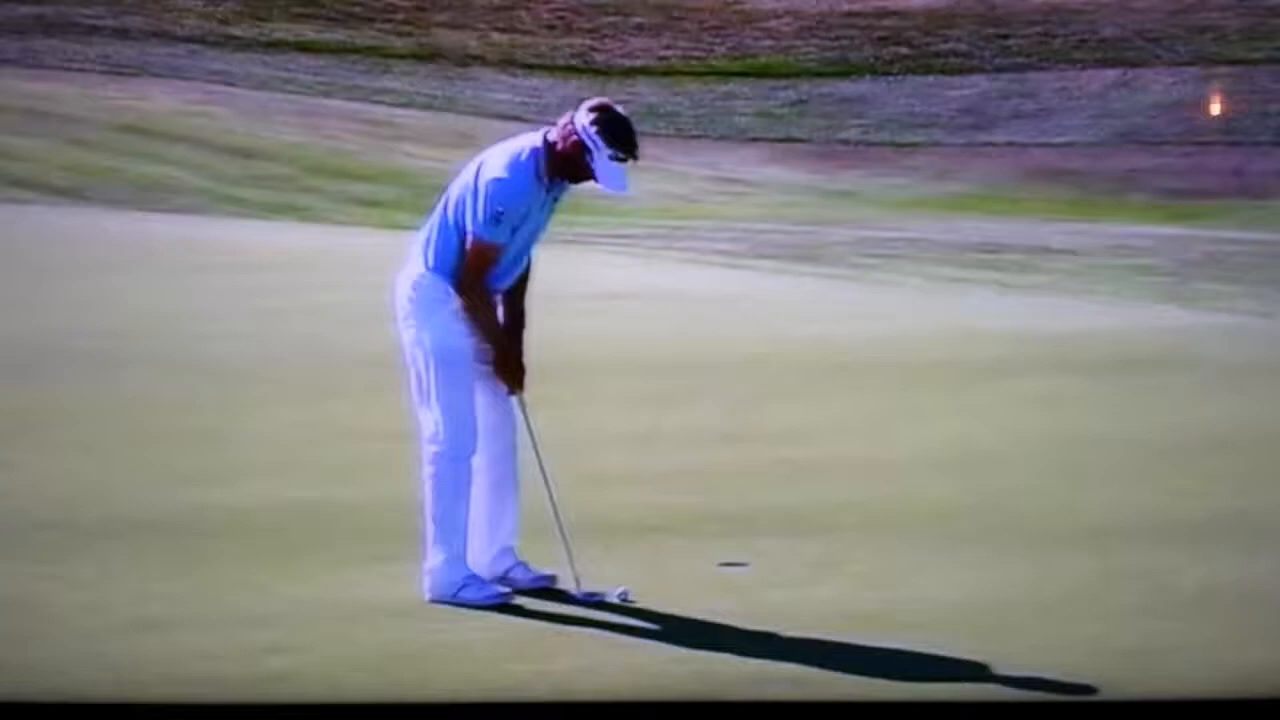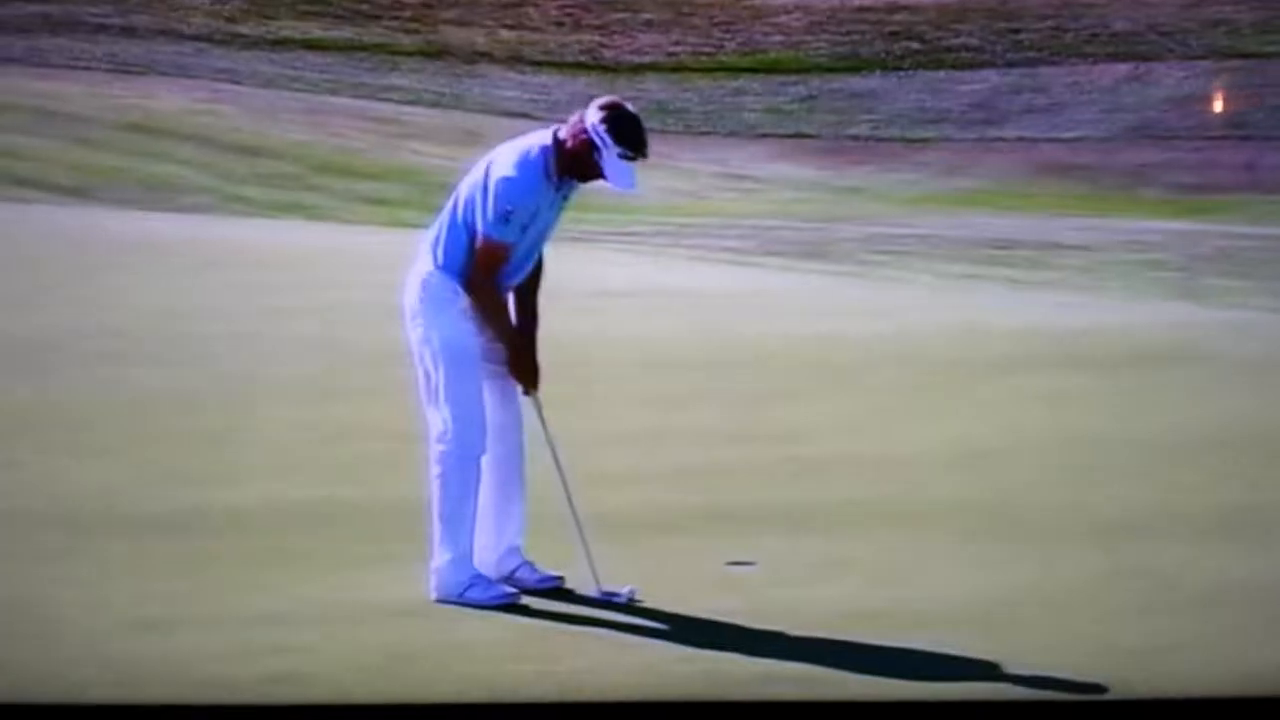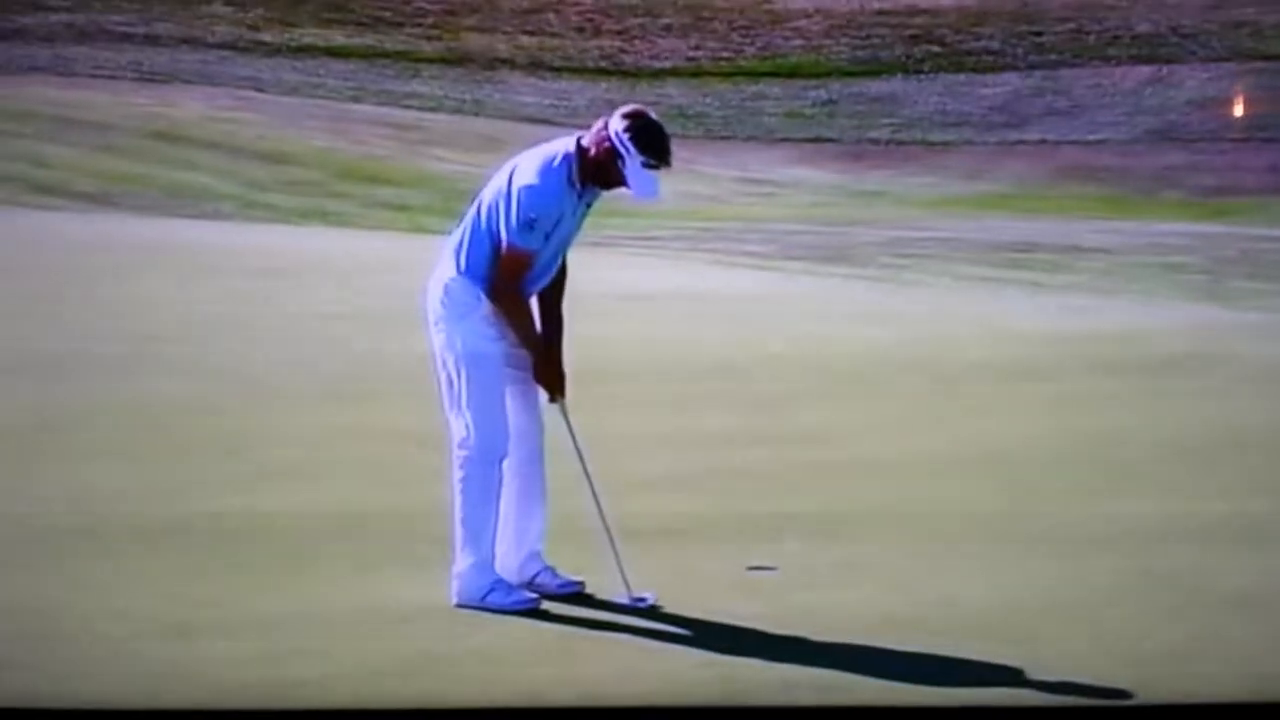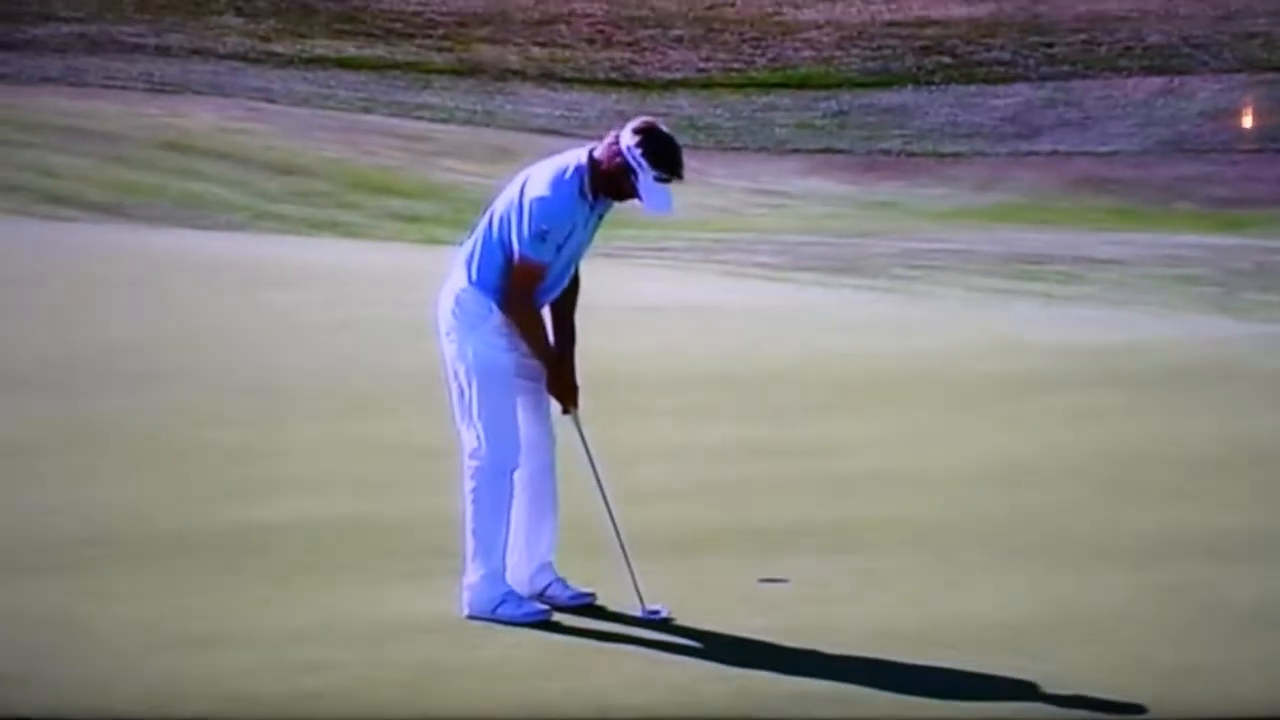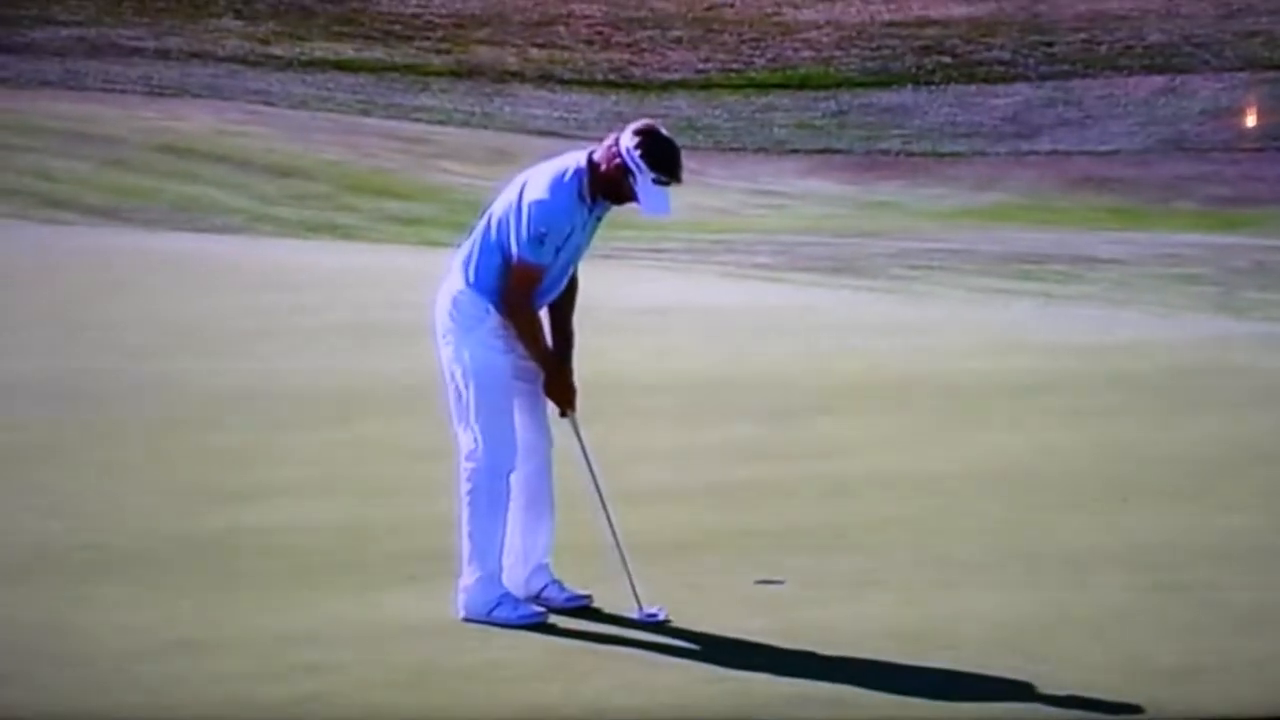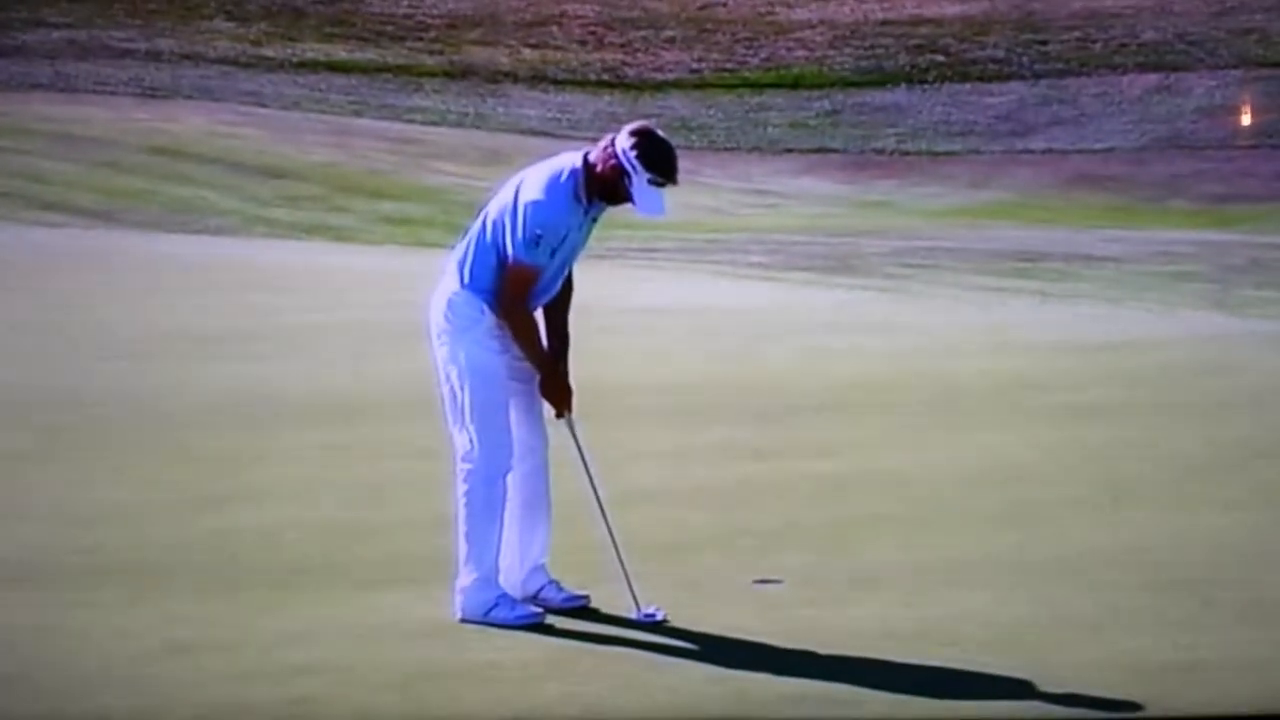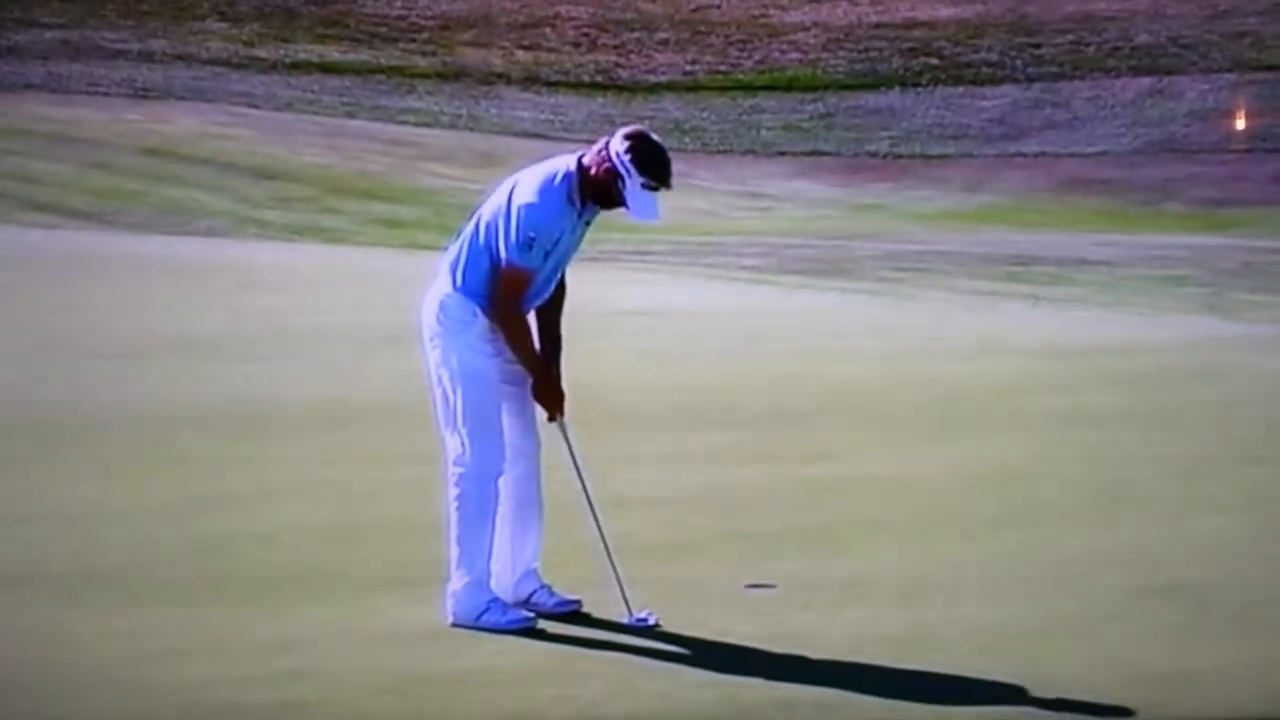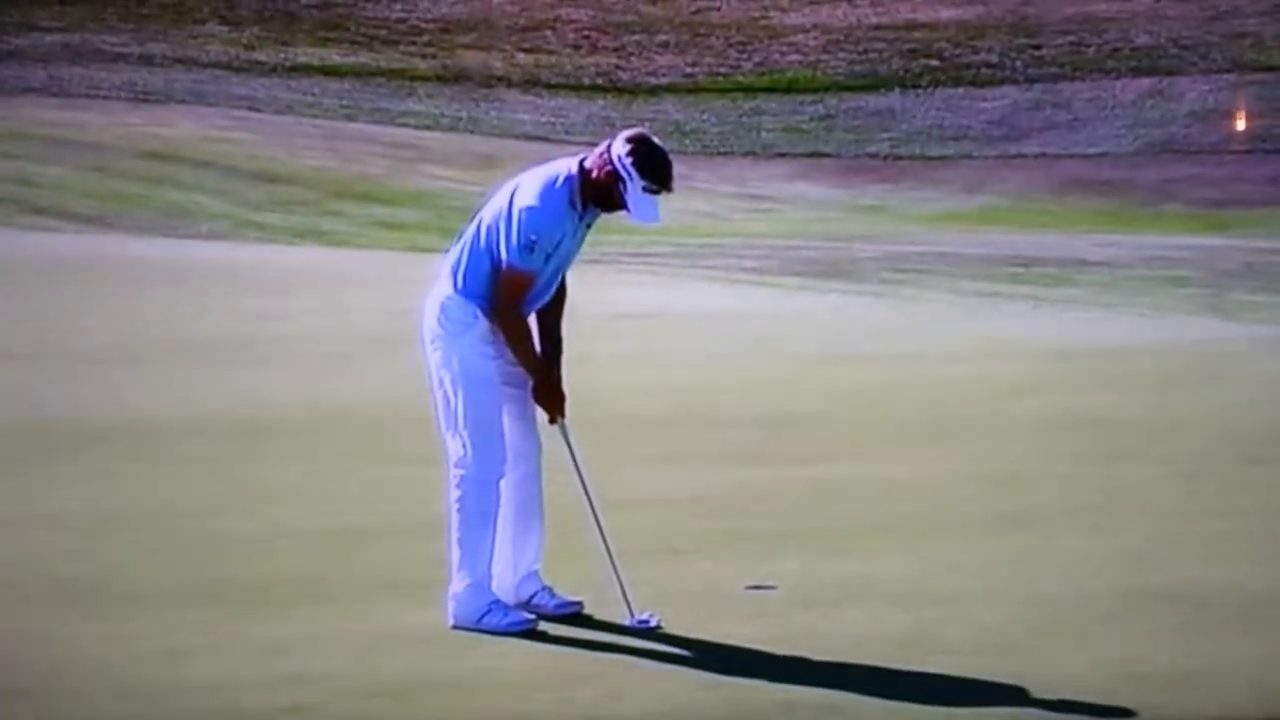
dt=0.3s
person 1, frame 1
left shoulder: (554, 173)
right shoulder: (509, 178)
right elbow: (472, 277)
left wrist: (515, 338)
right wrist: (503, 350)
left hip: (471, 299)
right hip: (437, 296)
left knee: (498, 434)
right knee: (455, 438)
left ankle: (494, 558)
right ankle: (447, 573)
person 1, frame 2
left shoulder: (562, 171)
right shoulder: (518, 177)
right elbow: (481, 277)
left wrist: (527, 339)
right wrist: (515, 349)
left hip: (479, 297)
right hip: (445, 295)
left knee: (504, 432)
right knee: (462, 436)
left ankle: (500, 558)
right ankle: (453, 573)
person 1, frame 3
left shoulder: (585, 178)
right shoulder: (541, 184)
right elbow: (506, 284)
left wrist: (553, 345)
right wrist: (541, 355)
left hip: (501, 304)
right hip: (468, 300)
left knee: (525, 438)
right knee: (484, 442)
left ankle: (521, 563)
right ankle: (475, 578)
person 1, frame 4
left shoulder: (597, 189)
right shoulder: (552, 196)
right elbow: (519, 296)
left wrist: (566, 358)
right wrist: (554, 366)
left hip: (511, 314)
right hip: (479, 311)
left knee: (535, 449)
right knee: (495, 453)
left ankle: (532, 574)
right ankle: (485, 589)
person 1, frame 5
left shoulder: (595, 192)
right shoulder: (551, 199)
left elbow: (564, 274)
right elbow: (517, 299)
left wrist: (564, 359)
right wrist: (552, 370)
left hip: (508, 316)
right hip: (476, 313)
left knee: (533, 451)
right knee: (492, 455)
left ankle: (528, 576)
right ankle: (481, 592)
person 1, frame 6
left shoulder: (590, 192)
right shoulder: (547, 200)
left elbow: (559, 275)
right elbow: (513, 299)
left wrist: (559, 361)
right wrist: (548, 372)
left hip: (503, 317)
right hip: (471, 314)
left knee: (529, 451)
right knee: (488, 455)
left ankle: (525, 577)
right ankle: (478, 592)
person 1, frame 7
left shoulder: (584, 196)
right shoulder: (541, 202)
right elbow: (506, 302)
left wrist: (552, 362)
right wrist: (540, 375)
left hip: (495, 320)
right hip: (463, 317)
left knee: (521, 455)
right knee: (480, 459)
left ankle: (517, 581)
right ankle: (469, 596)
person 1, frame 8
left shoulder: (585, 198)
right shoulder: (542, 205)
right elbow: (507, 304)
left wrist: (552, 365)
right wrist: (541, 377)
left hip: (496, 321)
right hip: (463, 319)
left knee: (522, 458)
right knee: (481, 462)
left ankle: (518, 583)
right ankle: (470, 599)
